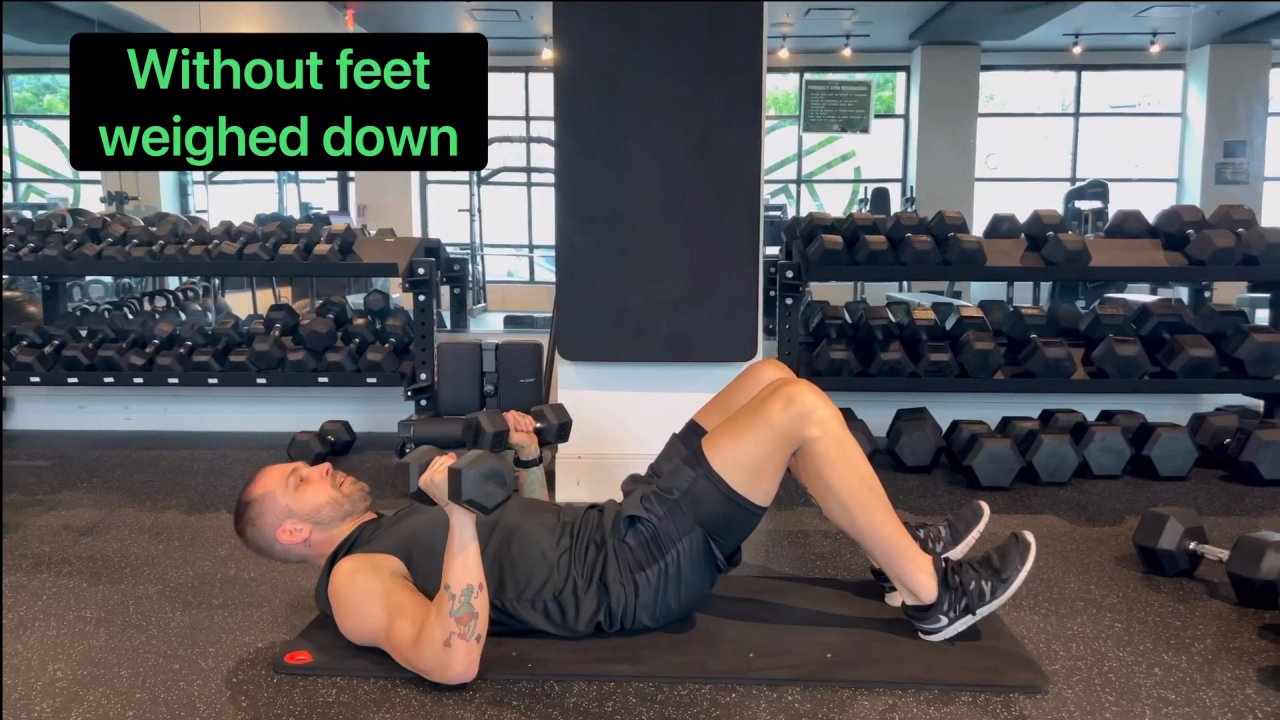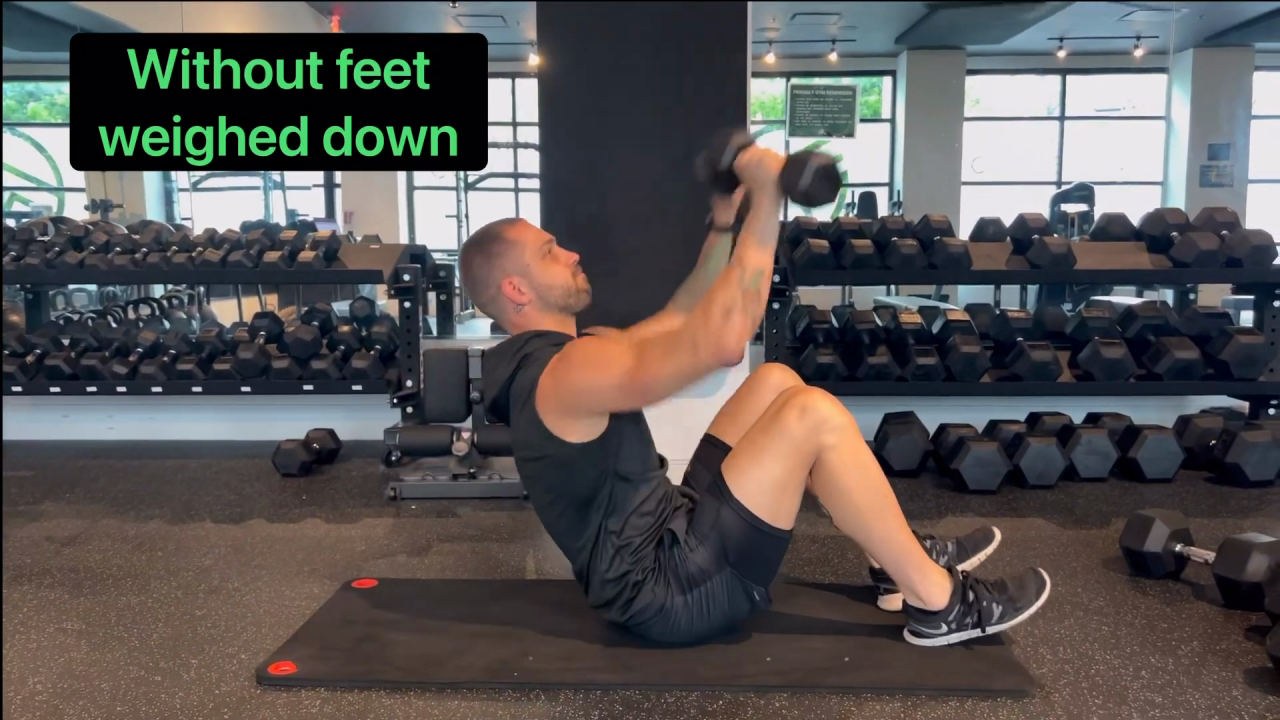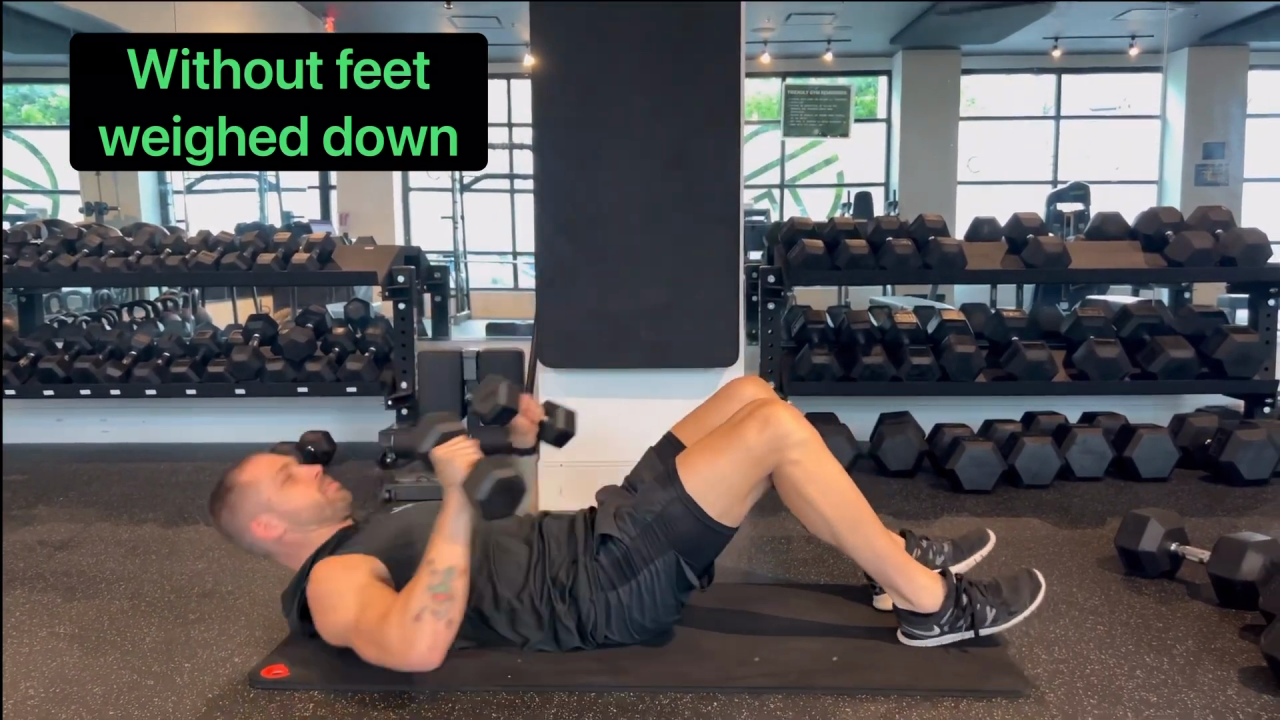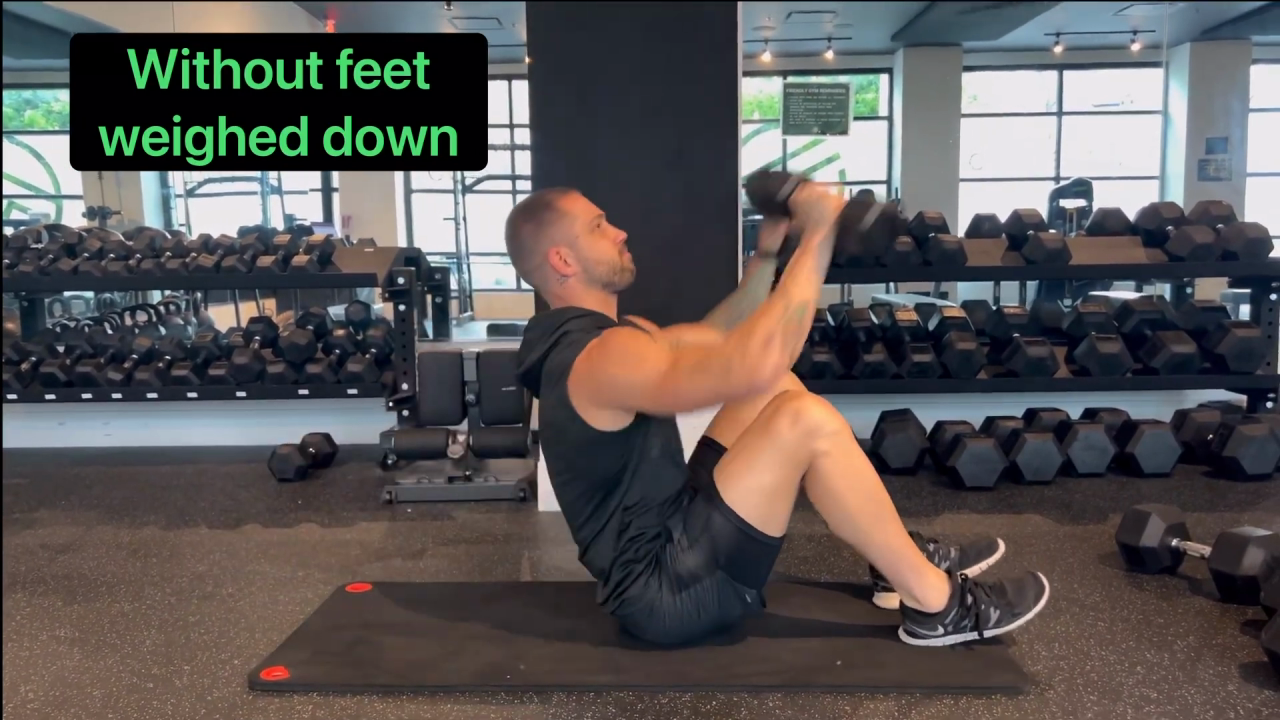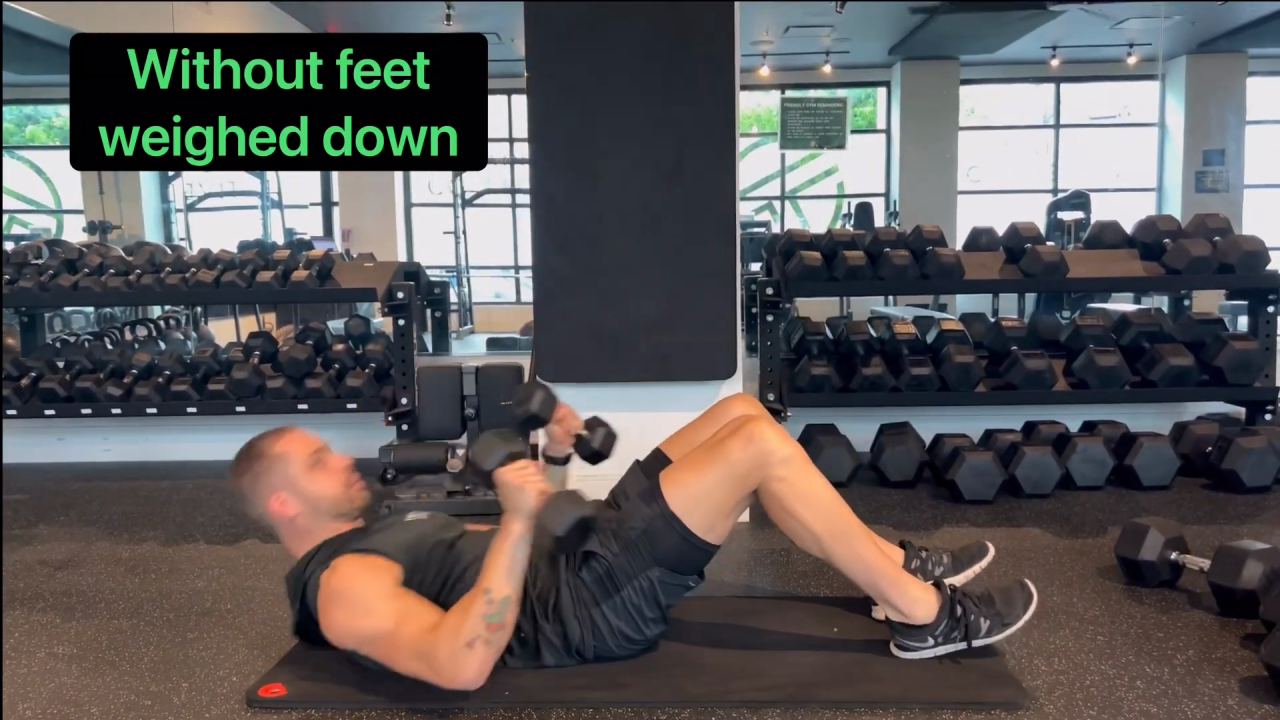
dt=1s
person 1, frame 1
left shoulder: (393, 535)
right shoulder: (357, 579)
right elbow: (454, 662)
left wrist: (526, 462)
right wrist: (460, 516)
left hip: (622, 531)
right hip: (635, 573)
left knee: (772, 379)
right knee: (802, 408)
left ankle: (899, 549)
right ankle: (934, 593)
person 1, frame 2
left shoulder: (560, 351)
right shoulder: (570, 375)
left elbow: (681, 321)
right elbow: (724, 340)
left wrist: (726, 216)
right wrist: (765, 198)
left hip: (670, 540)
right hip: (665, 592)
left knee: (775, 384)
right knee: (815, 416)
left ankle: (902, 562)
right ankle: (940, 604)
person 1, frame 3
left shoulder: (368, 541)
right shoulder: (334, 584)
right elbow: (419, 646)
left wrist: (517, 452)
right wrist: (455, 497)
left hip: (597, 538)
right hip: (611, 586)
left knee: (752, 394)
right knee: (777, 427)
left ankle: (897, 556)
right ankle: (933, 602)
person 1, frame 4
left shoulder: (597, 331)
right shoulder: (602, 358)
left elbow: (717, 341)
right elbow: (755, 366)
left wrist: (768, 252)
right wrist: (818, 235)
left hip: (667, 542)
right hip: (661, 592)
left knee: (781, 396)
right knee: (806, 420)
left ankle: (904, 558)
right ankle: (939, 600)
person 1, frame 5
left shoulder: (377, 536)
right shoulder: (344, 586)
right elbow: (467, 664)
left wrist: (546, 461)
right wrist: (516, 520)
left hip: (590, 555)
right hip: (598, 604)
left knee: (740, 412)
right knee: (761, 445)
left ankle: (897, 565)
right ankle: (928, 615)
